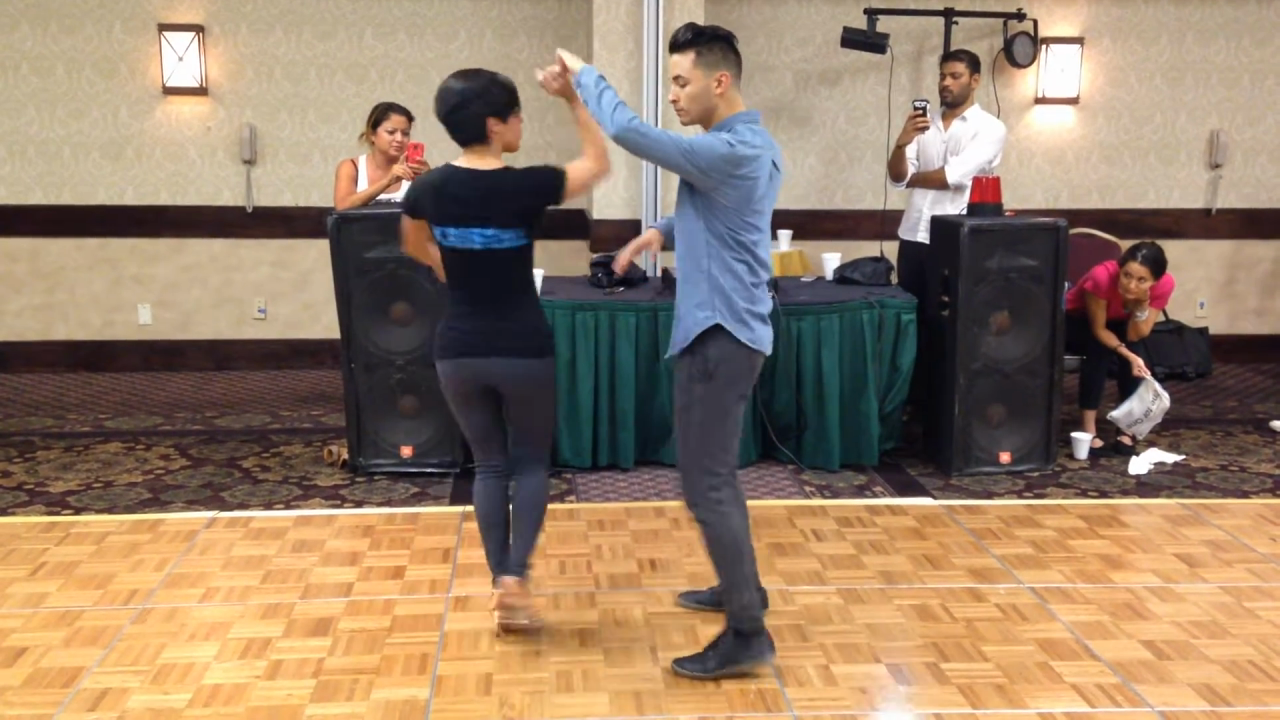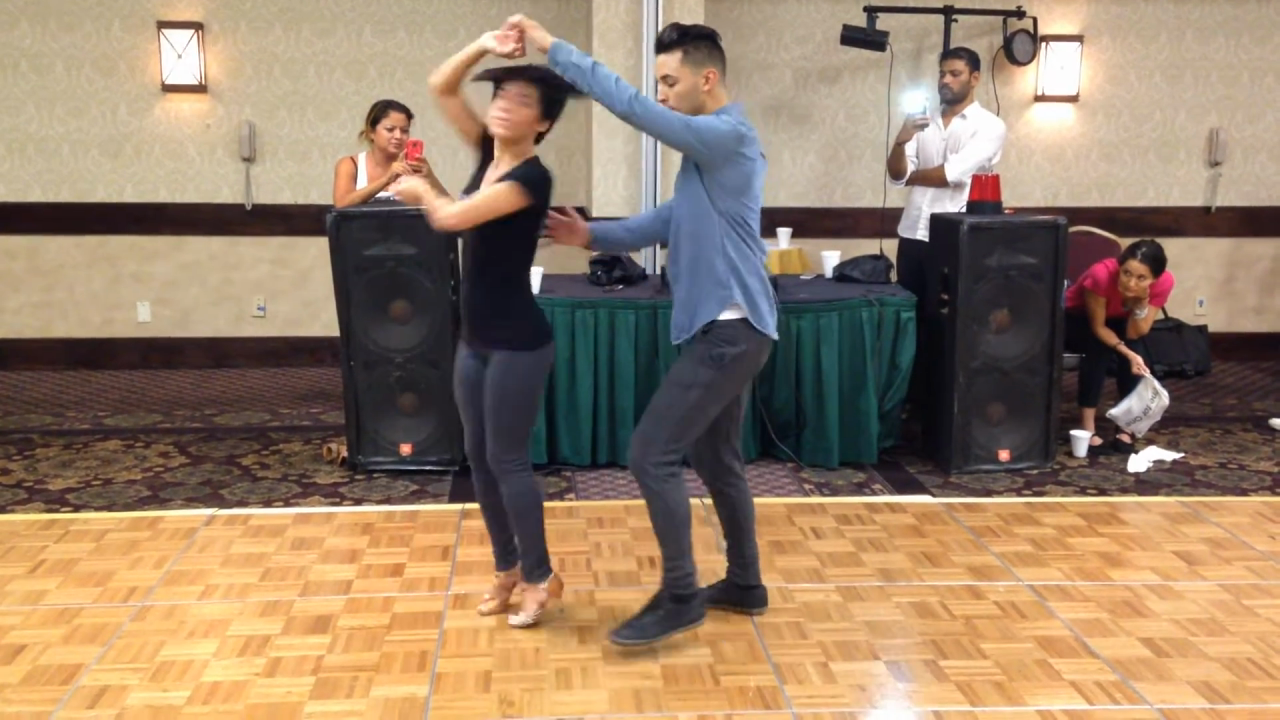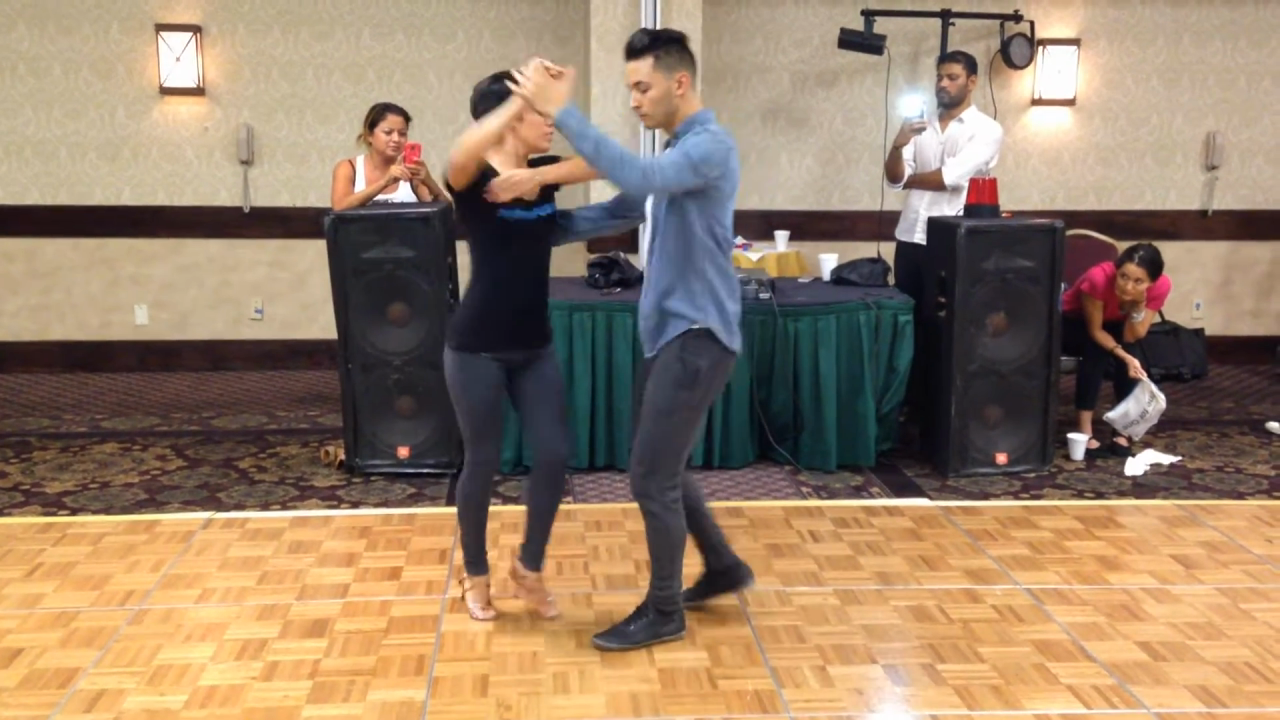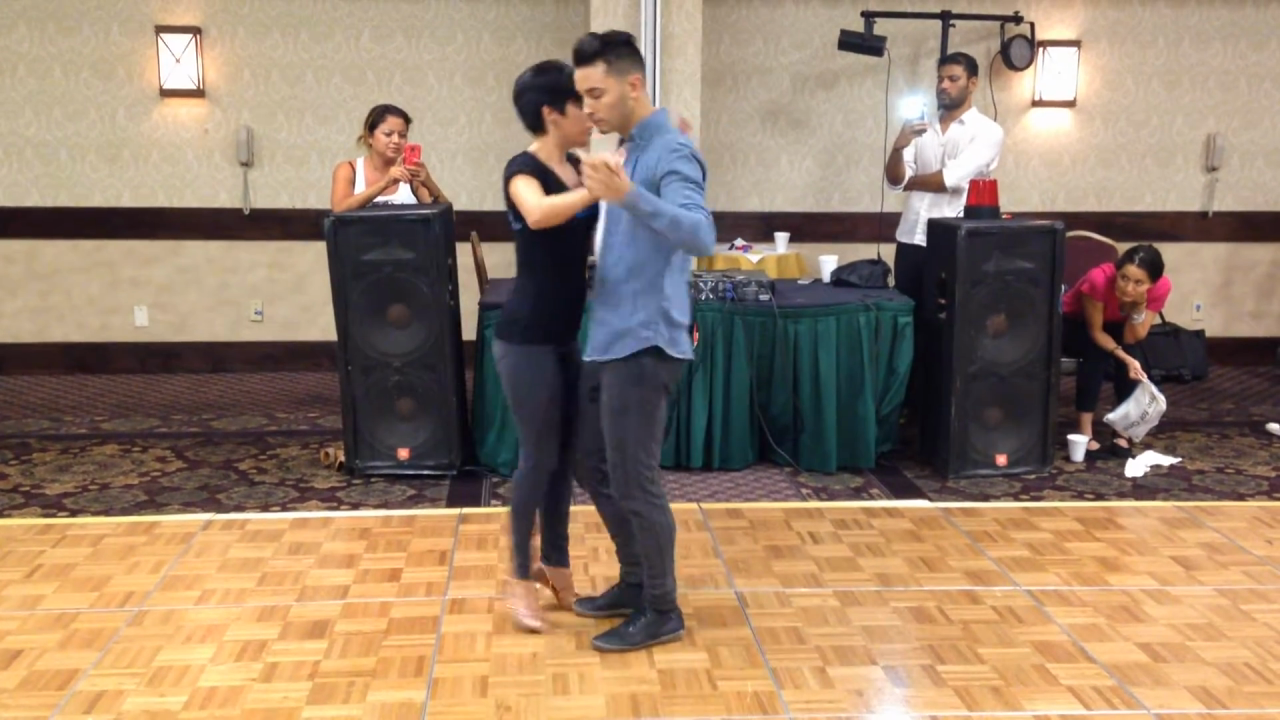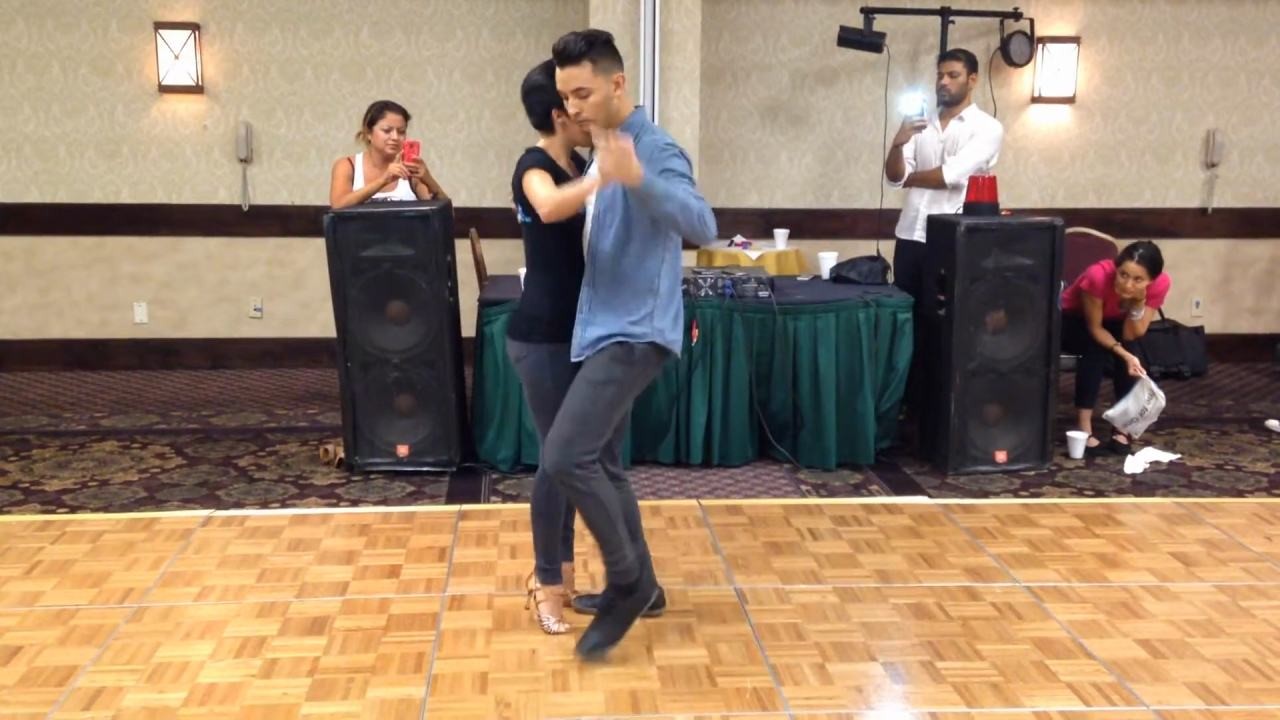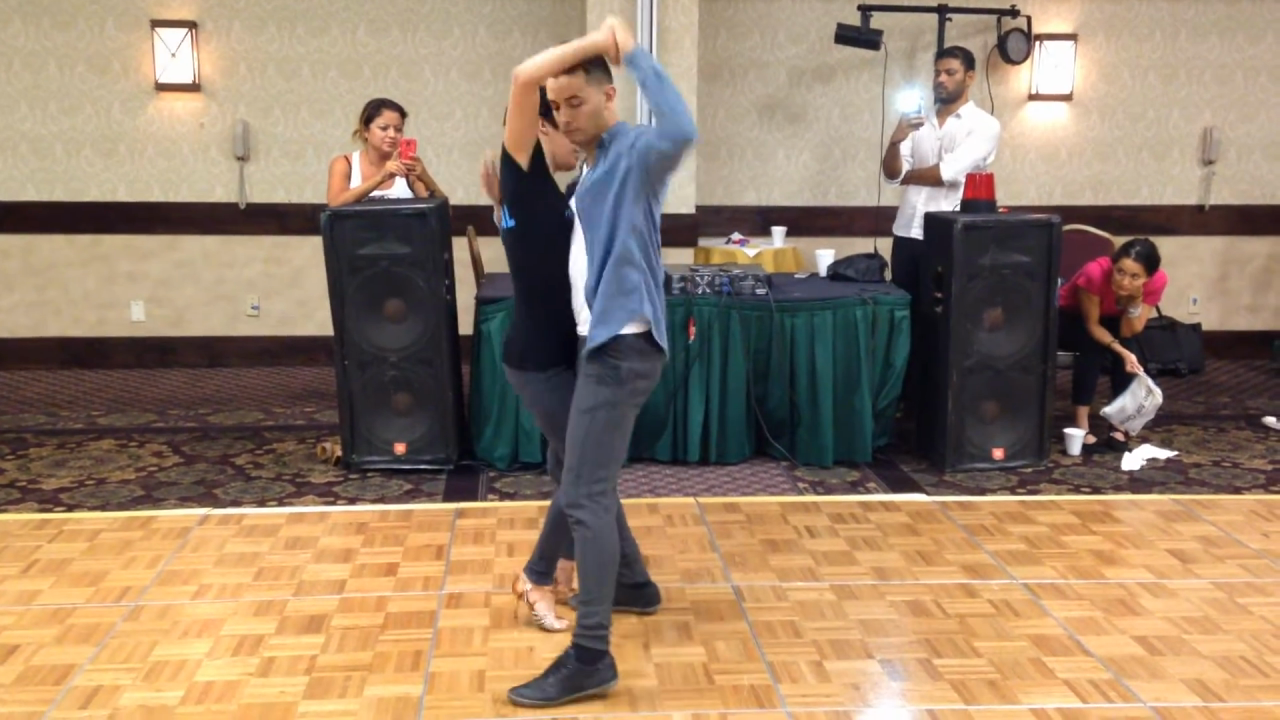
dt=0.3s
person 1, frame 1
left shoulder: (729, 151)
right shoulder: (752, 146)
left elbow: (629, 133)
left wrist: (584, 74)
right wrist: (662, 231)
left hip: (719, 336)
right hip: (724, 333)
left knee: (709, 484)
right knee: (711, 472)
left ankle: (745, 634)
right ankle: (742, 586)
person 1, frame 2
left shoulder: (729, 137)
right shoulder: (711, 149)
left elbow: (632, 108)
right elbow: (670, 223)
left wrist: (552, 46)
right wrist: (594, 236)
left hip: (729, 329)
right hip: (722, 327)
left knee: (651, 454)
right knee: (717, 459)
left ankle: (679, 596)
right ankle: (744, 583)
person 1, frame 3
left shoulder: (707, 147)
right shoulder: (677, 153)
left elbow: (637, 175)
right elbow: (618, 210)
left wrist: (561, 114)
left hip: (695, 337)
right hip: (670, 332)
left knee: (651, 476)
right knee: (663, 469)
left ankle: (664, 610)
right ankle: (723, 567)
person 1, frame 4
left shoulder: (671, 154)
right shoulder: (625, 150)
left elbow: (700, 235)
left wrist: (630, 197)
left hip: (644, 341)
right hip: (611, 337)
left knee: (634, 479)
right knee: (594, 469)
left ankle: (661, 609)
right ankle: (636, 583)
person 1, frame 5
left shoulder: (658, 150)
right shoulder: (604, 149)
left elbow: (702, 227)
left wrist: (638, 179)
left hip: (634, 333)
right hip: (601, 327)
left knee: (565, 457)
right knee: (599, 463)
left ankle: (627, 582)
right ankle: (639, 584)
person 1, frame 6
left shoulder: (636, 151)
right shoulder: (590, 167)
left elbow: (681, 131)
left wrist: (633, 53)
left hip: (624, 343)
right hip: (599, 341)
left knee: (582, 493)
right knee: (588, 479)
left ankle: (591, 658)
right ankle: (632, 583)
person 2, frame 1
left shoulder: (428, 187)
right shoulder: (524, 185)
left elbow: (413, 245)
right elbow: (597, 163)
right wrist: (571, 96)
left hip: (457, 351)
right hip: (523, 350)
left knee: (490, 466)
right knee: (531, 464)
left ankle: (503, 585)
right ankle: (515, 579)
person 2, frame 2
left shoulder: (530, 175)
right shoulder: (487, 155)
left elbow: (453, 218)
right elbow: (445, 89)
left wrist: (418, 190)
right wrist: (484, 48)
left hip: (519, 343)
right hip: (479, 340)
left knee: (504, 460)
right knee: (482, 458)
left ankle: (541, 577)
right ankle: (510, 569)
person 2, frame 3
left shoulder: (547, 173)
right shoulder: (469, 176)
right elbow: (464, 153)
left wrist: (536, 176)
right wrist: (521, 98)
left hip: (533, 346)
right hip: (476, 346)
left knee: (554, 455)
right knee: (482, 463)
left ankle: (531, 568)
right ankle: (475, 574)
person 2, frame 4
left shoulder: (577, 169)
right shoulder: (523, 170)
right elbow: (539, 214)
right wrist: (596, 191)
left hip: (565, 336)
right hip: (526, 339)
left knee: (566, 454)
right knee: (538, 457)
left ankle: (555, 566)
right ankle: (521, 576)
person 2, frame 5
left shoulder: (575, 165)
right shoulder: (534, 165)
right elbow: (550, 208)
right wrist: (606, 176)
left hip: (571, 332)
right hip: (539, 336)
left ankle: (559, 567)
right ankle: (547, 582)
person 2, frame 6
left shoulder: (548, 189)
right shoulder: (521, 169)
right elbow: (523, 77)
left hip: (558, 352)
right hip: (539, 360)
left knee: (572, 464)
left ankle: (564, 566)
right ankle: (537, 578)
person 3, frame 1
left shoulder: (990, 128)
right shoulder: (924, 124)
left elbow: (955, 176)
right elbow: (897, 178)
left wrist: (912, 178)
right wrist: (901, 144)
right hip: (913, 235)
person 3, frame 2
left shoulder: (989, 126)
right shoulder: (923, 126)
left elbow: (954, 174)
right elbow: (896, 176)
left wrist: (911, 176)
right wrist: (900, 144)
right hip: (913, 236)
person 3, frame 3
left shoulder: (986, 129)
right shoulder: (921, 125)
left elbow: (951, 177)
right elbow: (894, 178)
left wrist: (909, 179)
right wrist: (897, 146)
right hip: (911, 237)
right ankle: (911, 395)
person 3, frame 4
left shoulder: (987, 131)
right shoulder: (922, 126)
left elbow: (952, 179)
right elbow: (894, 180)
left wrist: (909, 181)
right wrist: (898, 147)
right hip: (910, 239)
right ankle: (910, 397)
person 3, frame 5
left shoulder: (987, 127)
right shoulder: (922, 123)
left elbow: (951, 175)
right elbow: (894, 177)
left wrist: (910, 178)
right wrist: (897, 143)
right hip: (910, 235)
right ankle: (909, 393)
person 3, frame 6
left shoulder: (984, 125)
right shoulder: (919, 119)
left elbow: (949, 173)
right elbow: (891, 174)
left wrist: (907, 175)
right wrist: (895, 141)
right hip: (908, 232)
right ankle: (907, 392)
person 4, frame 1
left shoulder: (1164, 285)
right shoulder: (1102, 277)
left elbow: (1135, 336)
right elbow: (1098, 329)
left wrist: (1143, 303)
right wrist: (1129, 356)
left hip: (1118, 324)
right hip: (1076, 322)
left knee: (1135, 347)
right knee: (1100, 349)
right ankle: (1088, 430)
person 4, frame 2
left shoulder: (1164, 283)
right shoulder: (1101, 274)
left elbow: (1134, 334)
right elbow: (1097, 327)
left wrist: (1142, 301)
right wrist: (1128, 354)
left hip: (1117, 322)
right hip: (1076, 321)
left knee: (1134, 346)
right knee: (1099, 346)
right ankle: (1087, 428)
person 4, frame 3
left shoulder: (1161, 286)
right shoulder: (1098, 277)
left elbow: (1131, 337)
right elbow: (1094, 330)
left wrist: (1139, 305)
right wrist: (1125, 357)
left hip: (1114, 325)
right hip: (1073, 324)
left knee: (1130, 348)
right knee: (1097, 349)
left ankle: (1122, 430)
right ankle: (1084, 431)
person 4, frame 4
left shoulder: (1161, 287)
right shoulder: (1099, 279)
left elbow: (1131, 339)
right elbow: (1095, 332)
left wrist: (1139, 306)
right wrist: (1125, 358)
left hip: (1114, 326)
right hip: (1073, 325)
left knee: (1131, 350)
right knee: (1097, 351)
left ankle: (1123, 430)
right ankle: (1085, 433)
person 4, frame 5
left shoulder: (1160, 284)
right shoulder: (1098, 276)
left elbow: (1131, 336)
right elbow: (1094, 328)
left wrist: (1138, 303)
right wrist: (1124, 355)
left hip: (1114, 323)
right hip: (1072, 322)
left knee: (1130, 346)
right knee: (1096, 347)
right ankle: (1084, 429)
person 4, frame 6
left shoulder: (1157, 281)
right shoulder: (1095, 273)
left elbow: (1128, 333)
right elbow: (1091, 325)
left wrist: (1136, 300)
right wrist: (1121, 351)
left hip: (1110, 321)
right hip: (1070, 319)
left knee: (1127, 344)
right knee: (1093, 345)
right ankle: (1081, 427)
